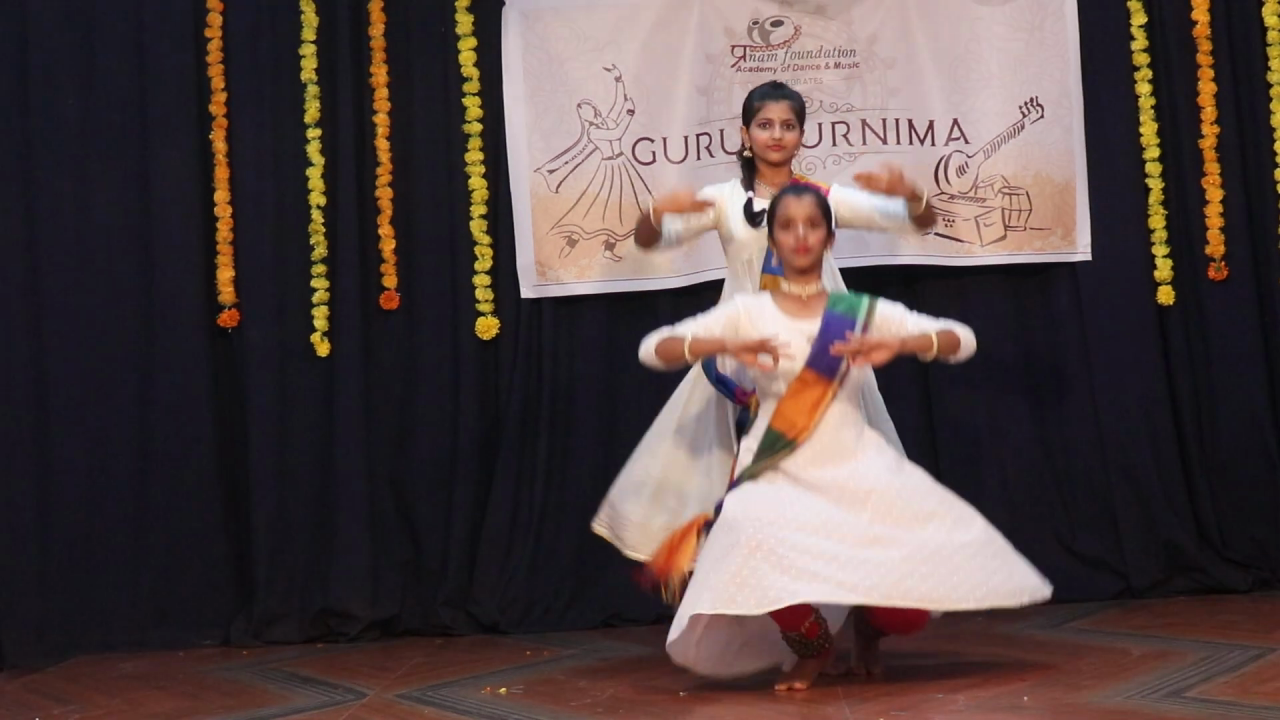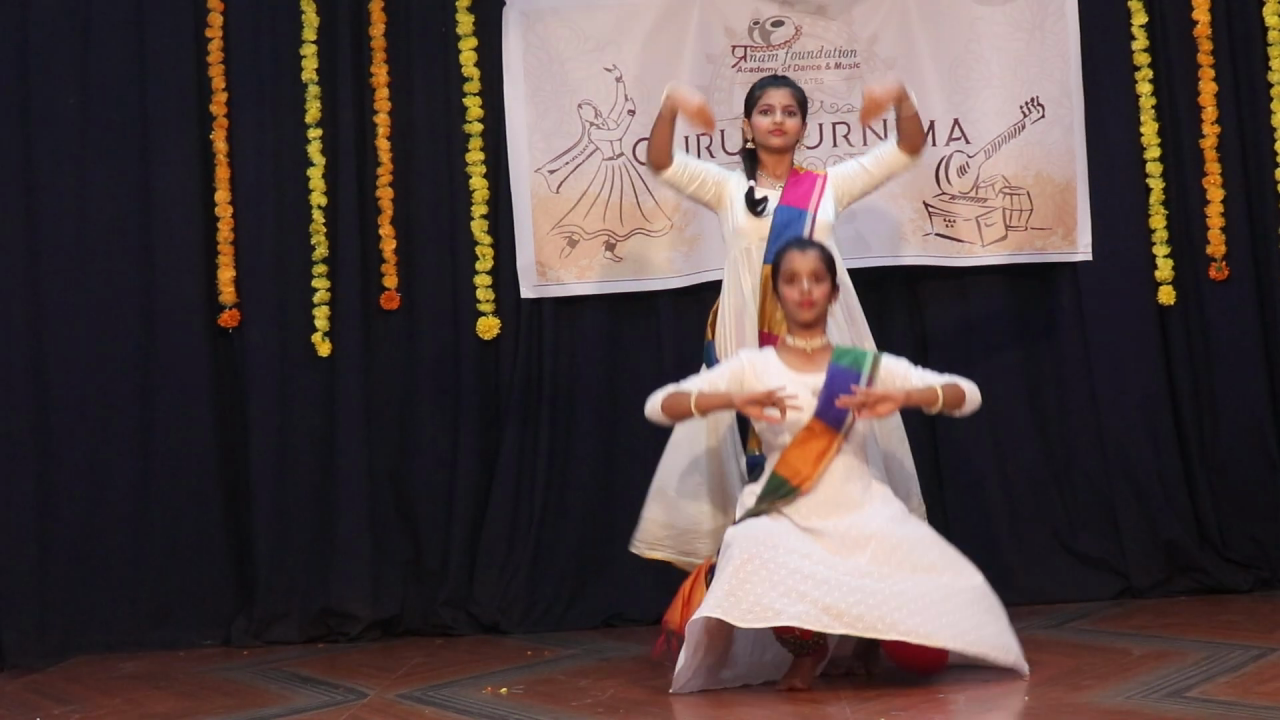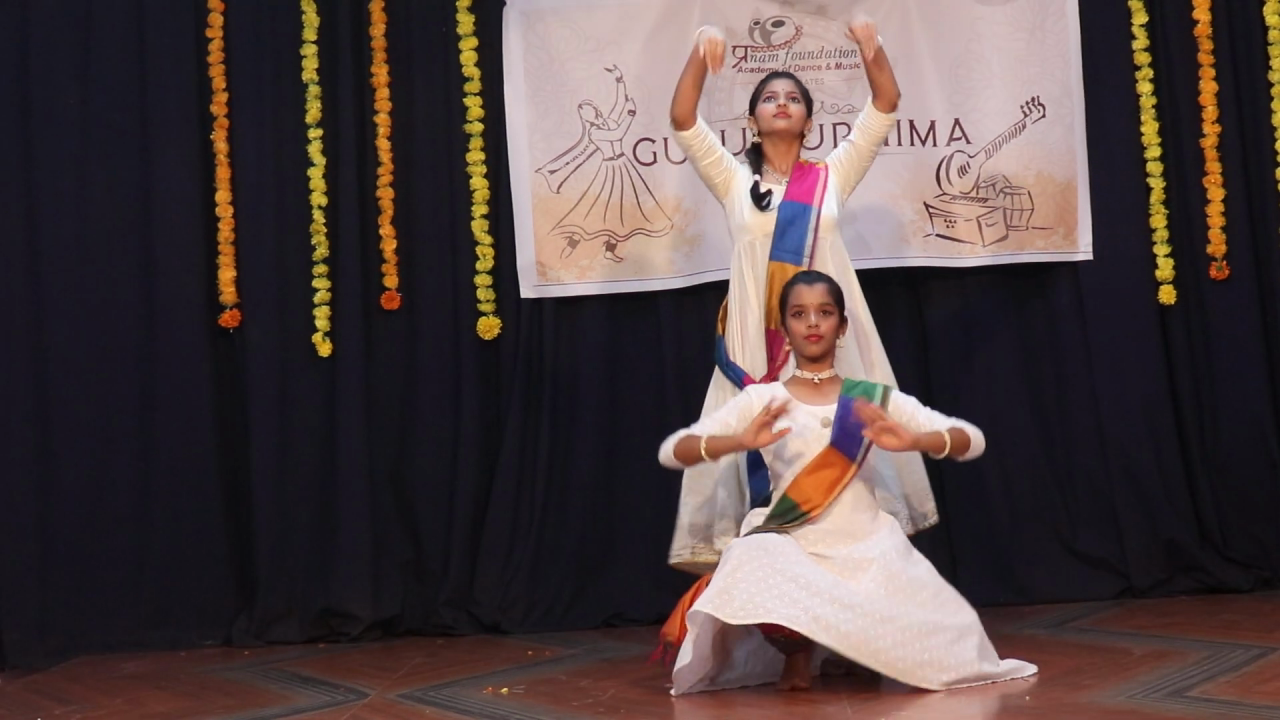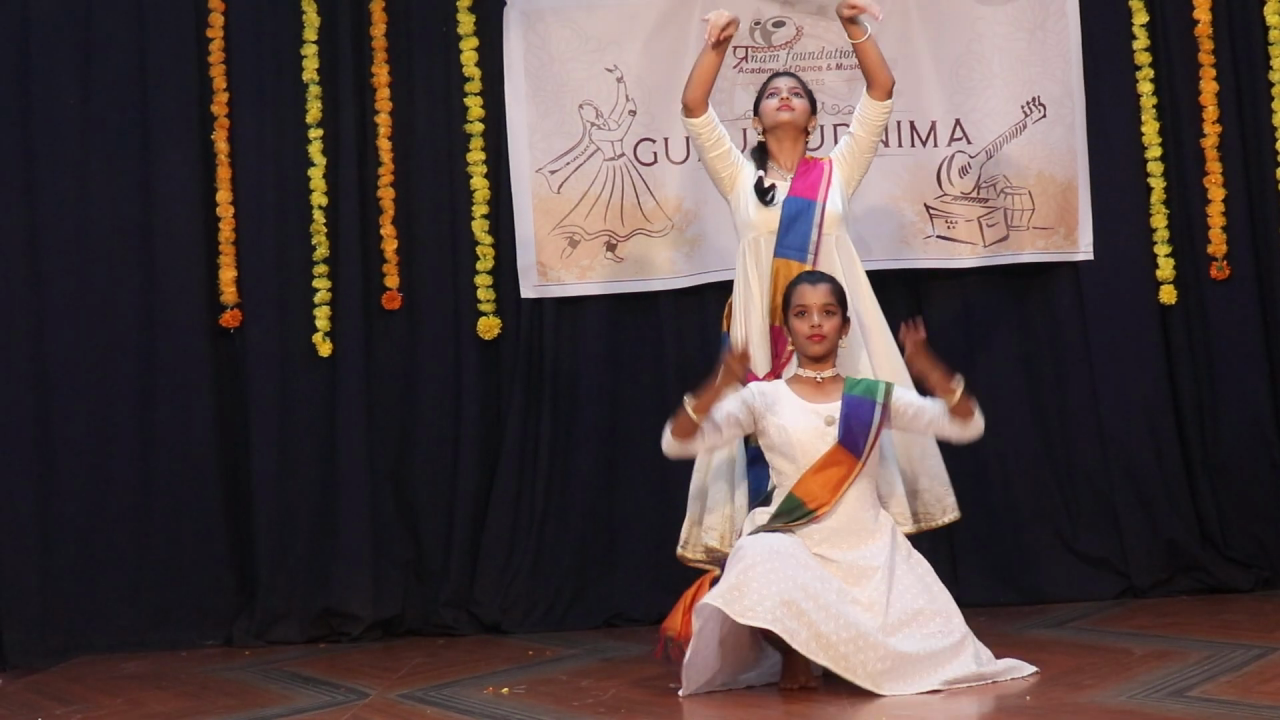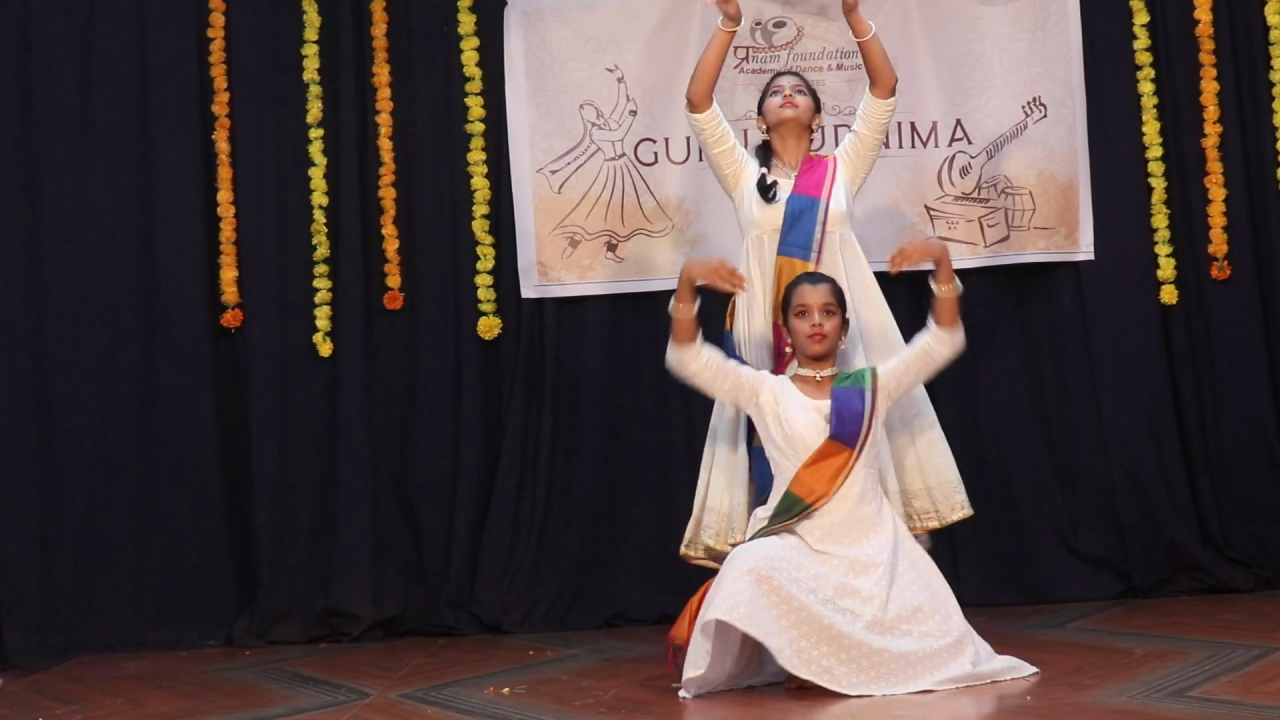
dt=0.2s
person 1, frame 1
left shoulder: (827, 198)
right shoulder: (724, 199)
left elbow: (920, 220)
right elbow: (649, 240)
left wrist: (905, 189)
right wrist: (660, 210)
person 1, frame 2
left shoulder: (830, 185)
right shoulder: (728, 189)
left elbow: (907, 150)
right elbow: (659, 163)
left wrist: (900, 101)
right wrist: (669, 109)
right hip: (750, 350)
right knee: (756, 470)
person 1, frame 3
left shoulder: (833, 174)
right shoulder: (734, 180)
left elbow: (885, 106)
right elbow: (682, 121)
left wrist: (873, 49)
right wrist: (698, 58)
right hip: (758, 344)
right knee: (761, 463)
person 1, frame 4
left shoulder: (836, 171)
right shoulder: (741, 179)
left elbow: (881, 94)
right elbow: (694, 110)
left hip: (835, 344)
right hip: (764, 348)
right knee: (770, 472)
person 1, frame 5
left shoulder: (842, 168)
right shoulder: (744, 175)
left elbow: (884, 87)
right elbow: (698, 104)
left hip: (842, 334)
right hip: (767, 342)
right knee: (775, 469)
person 2, frame 1
left shoulder: (864, 312)
right shoulder: (746, 312)
left elbow: (962, 340)
right elbow: (653, 350)
left wrist: (897, 344)
right wrist: (725, 347)
left hip: (857, 473)
right hip: (781, 479)
left knee: (922, 574)
right knee: (755, 547)
right ankle: (810, 648)
person 2, frame 2
left shoulder: (868, 367)
right shoulder: (752, 367)
left elbow: (967, 395)
right elbow: (658, 406)
left wrist: (902, 398)
right wrist: (731, 402)
left hip: (864, 521)
right hip: (786, 525)
left knee: (928, 643)
right knee: (751, 558)
left ankle: (868, 632)
right ankle: (806, 648)
person 2, frame 3
left shoulder: (877, 398)
right shoulder: (761, 401)
left elbow: (973, 442)
right elbow: (670, 454)
left wrist: (910, 440)
right wrist: (740, 442)
left hip: (868, 550)
right hip: (792, 550)
left knee: (936, 662)
right knee: (752, 562)
left ankle: (864, 645)
right ankle: (794, 651)
person 2, frame 4
left shoulder: (877, 397)
right shoulder: (764, 398)
left elbow: (968, 427)
right elbow: (675, 444)
left wrist: (935, 378)
right wrist: (712, 394)
left hip: (870, 552)
right hip: (794, 549)
left knee: (936, 659)
right knee: (763, 561)
left ankle: (860, 651)
right ankle: (793, 653)
person 2, frame 5
left shoulder: (873, 387)
right shoulder: (766, 393)
left elbow: (945, 341)
right elbow: (685, 359)
left wrist: (942, 270)
right wrist: (687, 291)
left hip: (871, 546)
right hip: (795, 546)
left knee: (937, 655)
right knee: (755, 571)
left ankle: (852, 650)
right ankle: (799, 654)
person 3, frame 1
left shoulder: (607, 120)
right shoulder: (591, 132)
left elbow: (620, 100)
right elbow: (616, 134)
left wrist: (618, 79)
right wrist: (628, 113)
left hip: (622, 165)
right hip: (609, 169)
left knee: (616, 206)
right knee: (600, 206)
left ankle: (608, 248)
right ankle: (569, 243)
person 3, frame 2
left shoulder: (609, 121)
right shoulder: (593, 133)
left elbow: (620, 101)
right elbow: (618, 134)
left wrist: (619, 79)
right wrist: (629, 114)
left hip: (622, 166)
right hip: (610, 169)
left knee: (619, 206)
right knee: (599, 206)
left ankle: (609, 249)
right ankle: (571, 242)
person 3, frame 3
left shoulder: (609, 121)
right shoulder: (593, 133)
left elbow: (621, 101)
right elbow: (618, 134)
left wrist: (619, 80)
right wrist: (630, 114)
left hip: (623, 166)
right hip: (611, 169)
left knee: (618, 207)
right knee: (599, 206)
left ankle: (610, 249)
right ankle: (572, 242)
person 3, frame 4
left shoulder: (610, 121)
right shoulder: (594, 133)
left elbow: (621, 101)
right elbow: (619, 134)
left wrist: (620, 80)
right wrist: (630, 114)
left hip: (623, 166)
right hip: (611, 170)
left knee: (619, 208)
right knee: (600, 206)
left ankle: (610, 249)
right ankle: (572, 243)
person 3, frame 5
left shoulder: (610, 122)
right shoulder: (595, 133)
left elbow: (622, 101)
right elbow: (619, 135)
left wrist: (621, 80)
right wrist: (631, 115)
left hip: (624, 167)
right hip: (612, 170)
left knee: (619, 208)
right knee: (599, 206)
left ankle: (611, 250)
right ankle: (573, 243)
